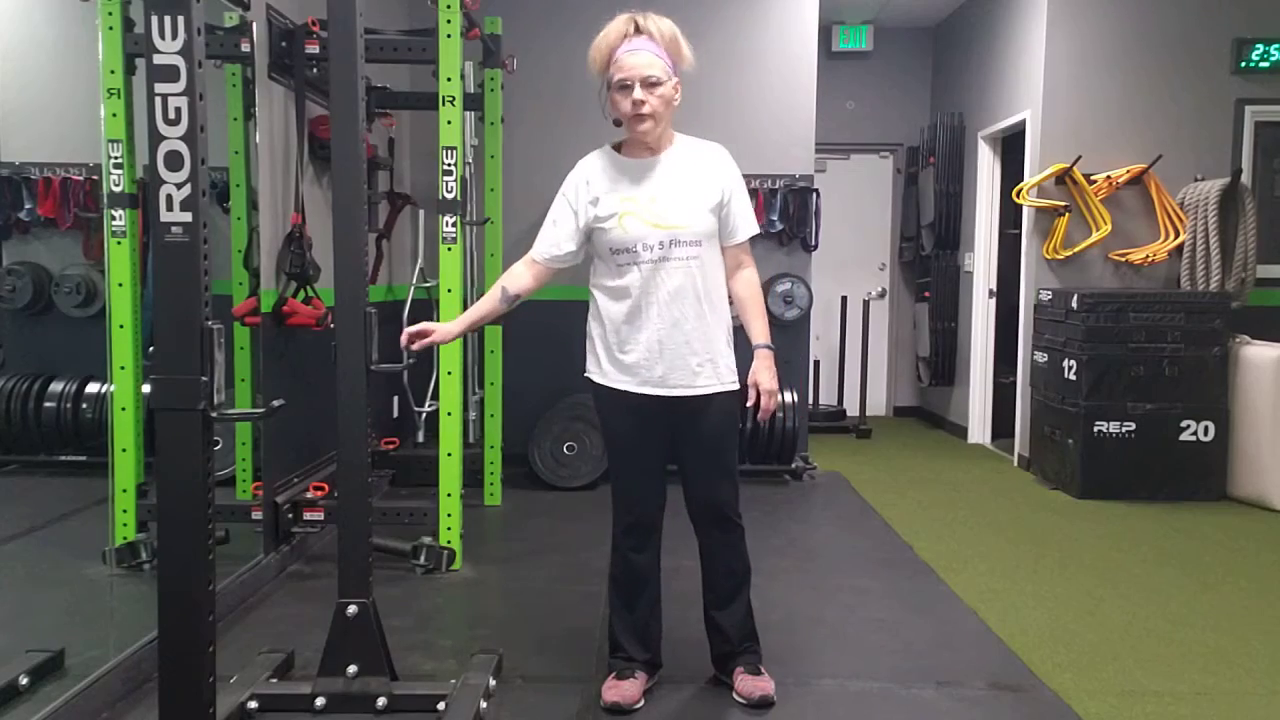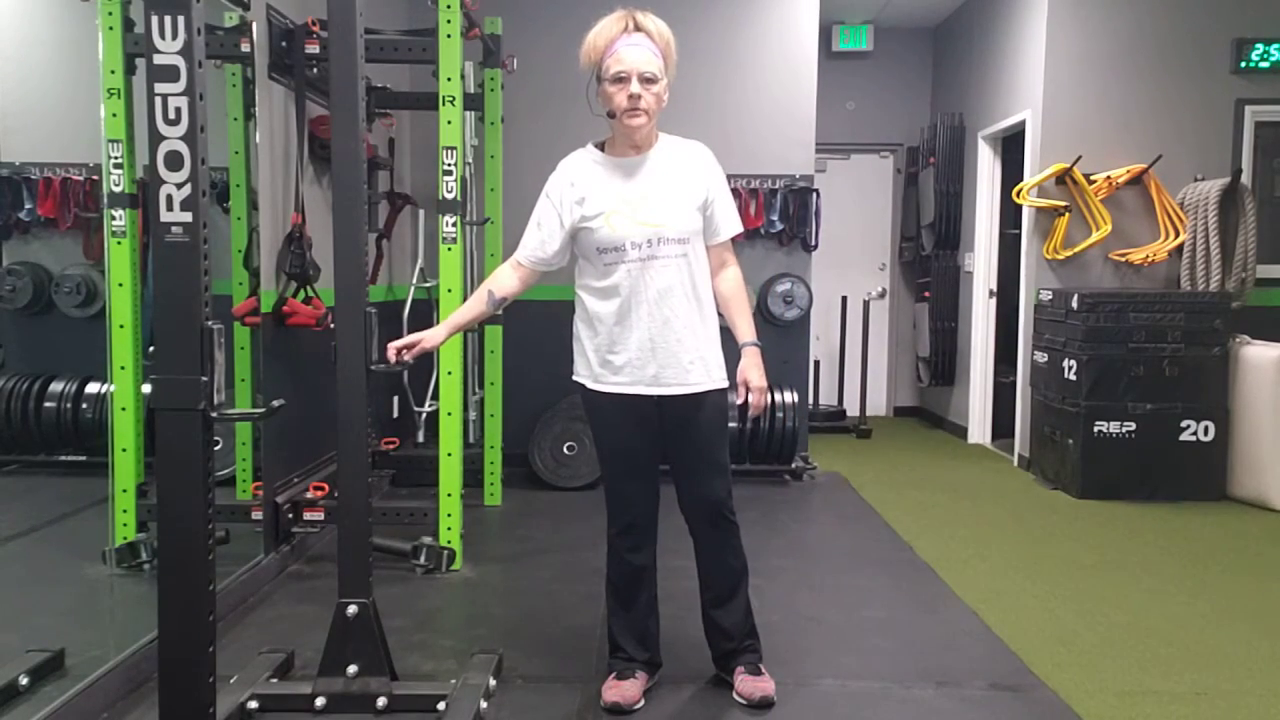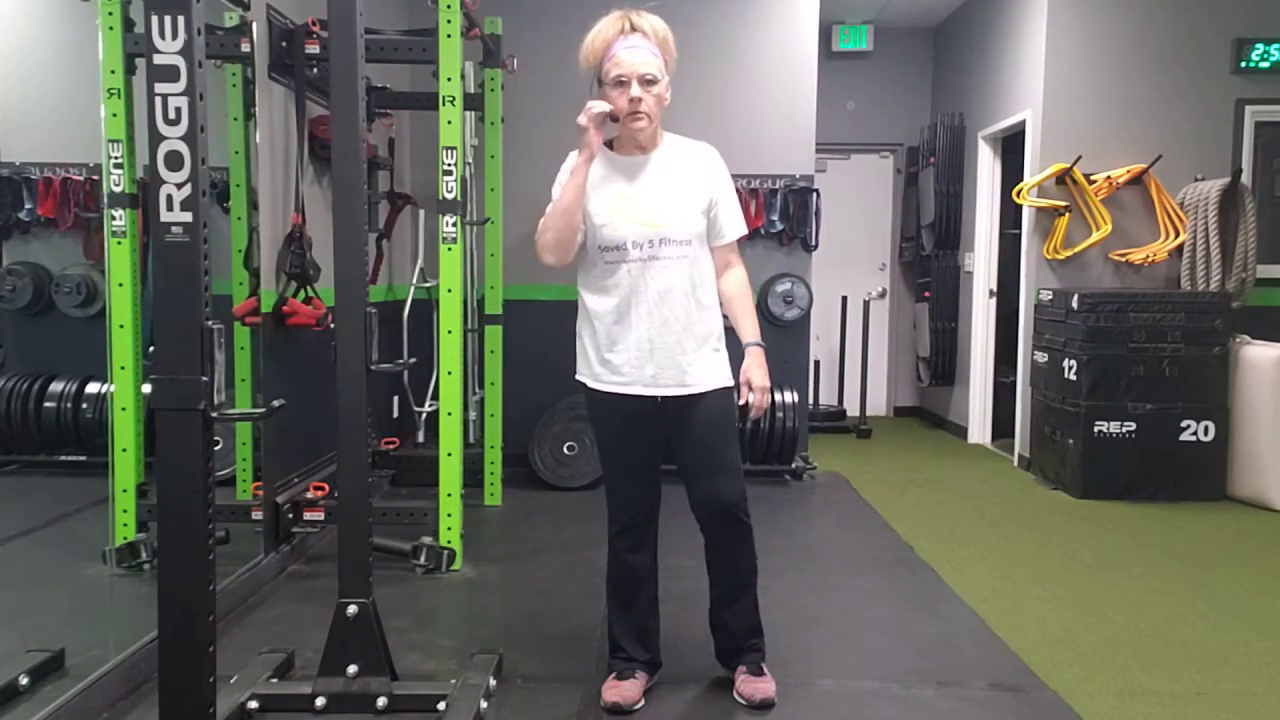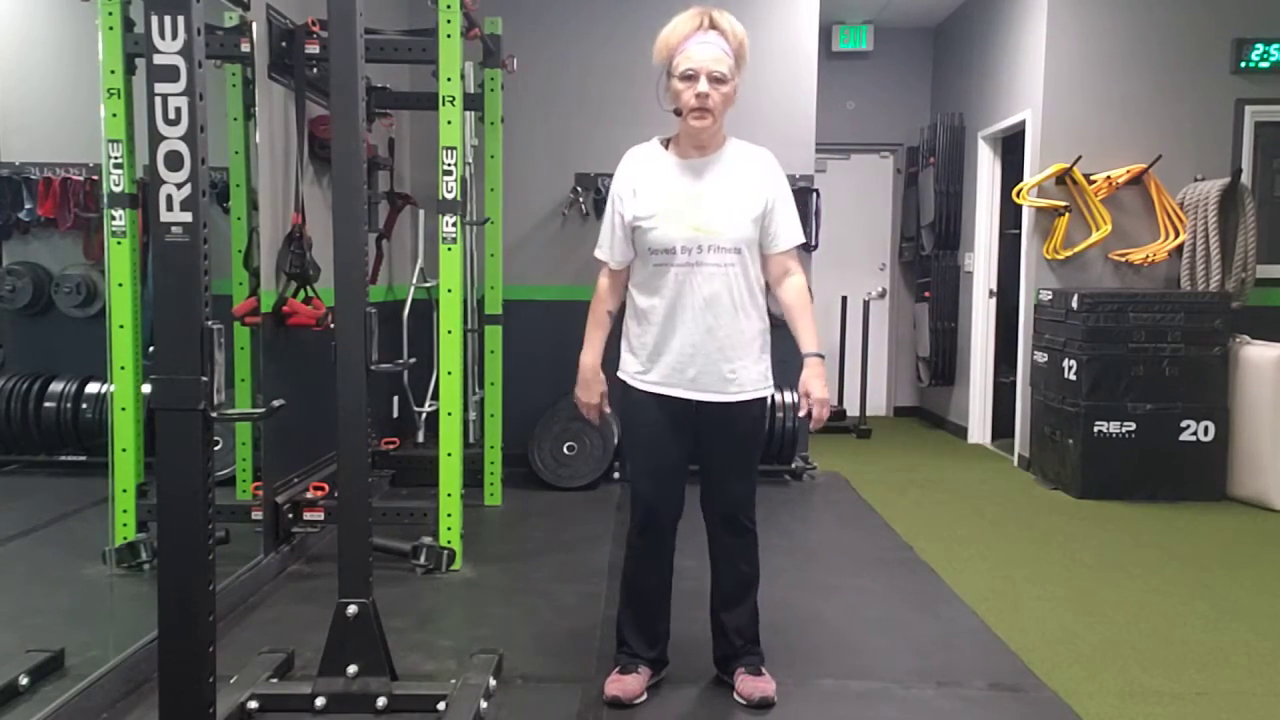
dt=1s
person 1, frame 1
left shoulder: (712, 164)
right shoulder: (591, 176)
left elbow: (739, 268)
right elbow: (534, 267)
left wrist: (762, 352)
right wrist: (457, 324)
left hip: (706, 381)
right hip: (625, 382)
left knee: (719, 519)
right knee: (635, 525)
left ankle: (739, 655)
right ankle: (633, 659)
person 1, frame 2
left shoulder: (695, 163)
right shoulder: (576, 175)
left elbow: (723, 266)
right elbow: (520, 268)
left wrist: (750, 348)
right wrist: (442, 330)
left hip: (695, 377)
right hip: (615, 382)
left knee: (713, 516)
right knee: (629, 525)
left ankle: (739, 654)
right ankle: (632, 659)
person 1, frame 3
left shoulder: (701, 162)
right shoulder: (583, 167)
left elbow: (728, 267)
right elbow: (553, 253)
left wrist: (753, 349)
right wrist: (588, 154)
left hip: (700, 375)
right hip: (616, 379)
left knee: (726, 510)
right knee: (631, 524)
left ankle: (743, 652)
right ankle: (632, 659)
person 1, frame 4
left shoulder: (759, 169)
right shoulder: (638, 168)
left elbow: (786, 273)
right elbow: (611, 277)
left wrist: (812, 358)
right wrist: (589, 363)
left hip: (737, 384)
right hip: (652, 381)
left knee: (733, 520)
right knee: (651, 521)
left ankle: (741, 656)
right ankle: (638, 654)
